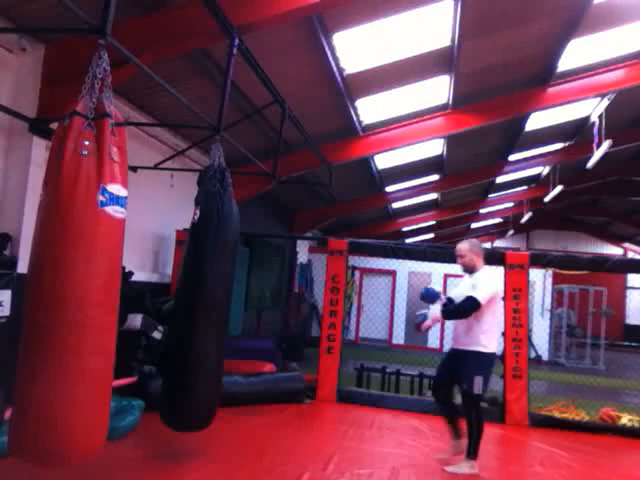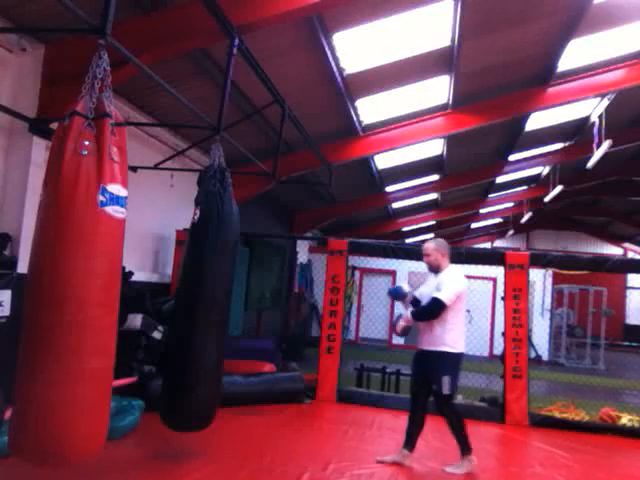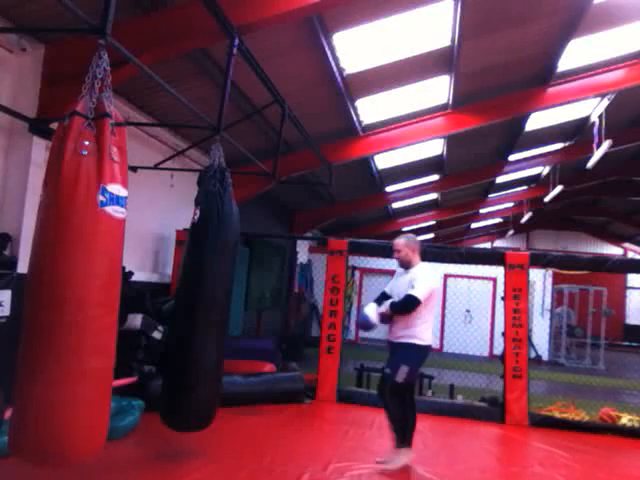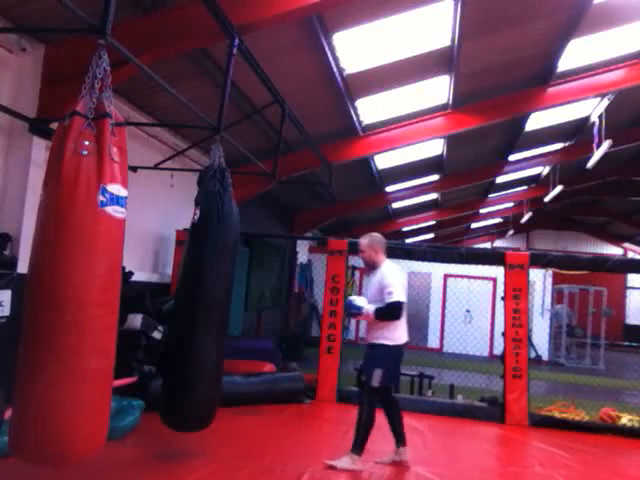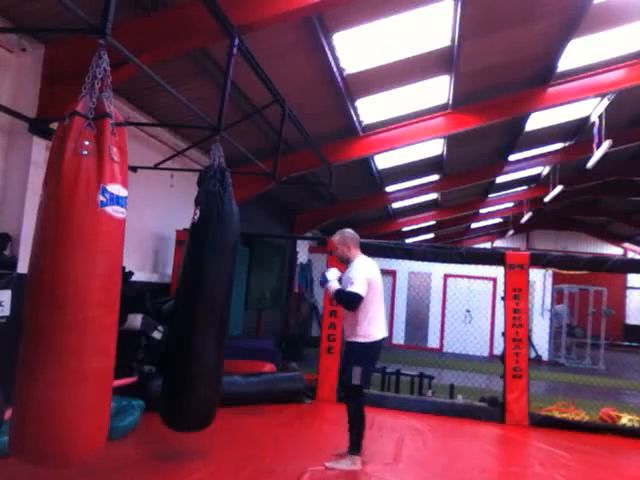
dt=0.3s
person 1, frame 1
left shoulder: (488, 280)
right shoulder: (468, 279)
left elbow: (466, 307)
right elbow: (450, 303)
left wrist: (437, 316)
right wrist: (436, 308)
left hip: (479, 352)
right hip: (460, 348)
left knee: (471, 403)
right knee: (440, 389)
left ankle: (470, 461)
right ankle: (458, 439)
person 1, frame 2
left shoulder: (453, 279)
right shoulder: (432, 279)
left elbow: (432, 310)
right elbow: (412, 303)
left wrist: (409, 315)
right wrist: (406, 318)
left hip: (445, 353)
right hip: (426, 350)
left knee: (444, 404)
right knee: (418, 400)
left ankle: (466, 457)
right ankle: (405, 452)
person 1, frame 3
left shoulder: (425, 275)
right shoulder: (401, 274)
left elbow: (407, 305)
right elbow: (383, 299)
left wrist: (387, 308)
right wrist: (374, 310)
left hip: (414, 344)
right hip: (399, 342)
left knee: (387, 390)
right knee: (404, 395)
left ankle: (402, 448)
right ankle: (405, 449)
person 1, frame 4
left shoulder: (391, 274)
right shoulder: (377, 273)
left elbow: (394, 311)
left wrist: (366, 311)
right wrist: (360, 308)
left hip: (386, 345)
right hip: (382, 343)
left knee: (368, 396)
right knee: (384, 396)
left ankle: (355, 457)
right ankle: (401, 450)
person 1, frame 5
left shoulder: (358, 268)
right shoulder: (365, 264)
left elbow: (352, 302)
left wrist: (332, 286)
right wrist: (339, 283)
left hip: (363, 340)
right hip: (367, 338)
left knee: (352, 394)
right knee: (351, 390)
left ankle: (354, 457)
right ankle: (355, 448)
